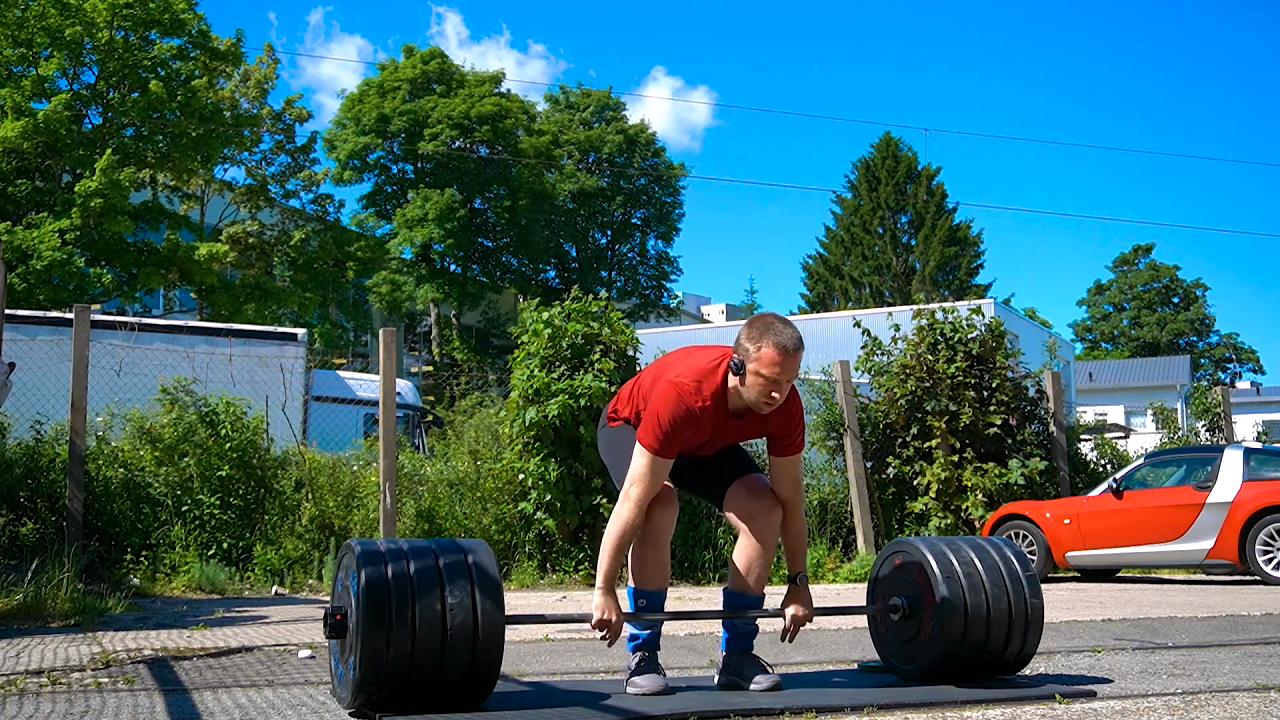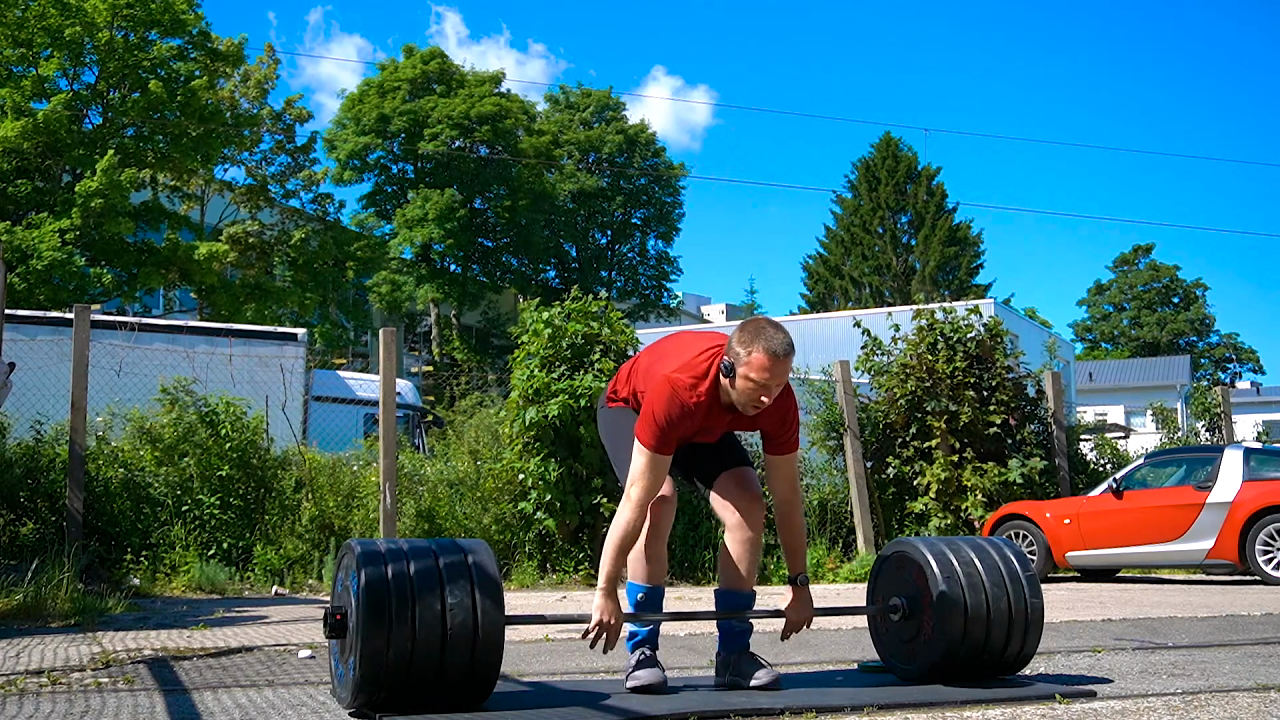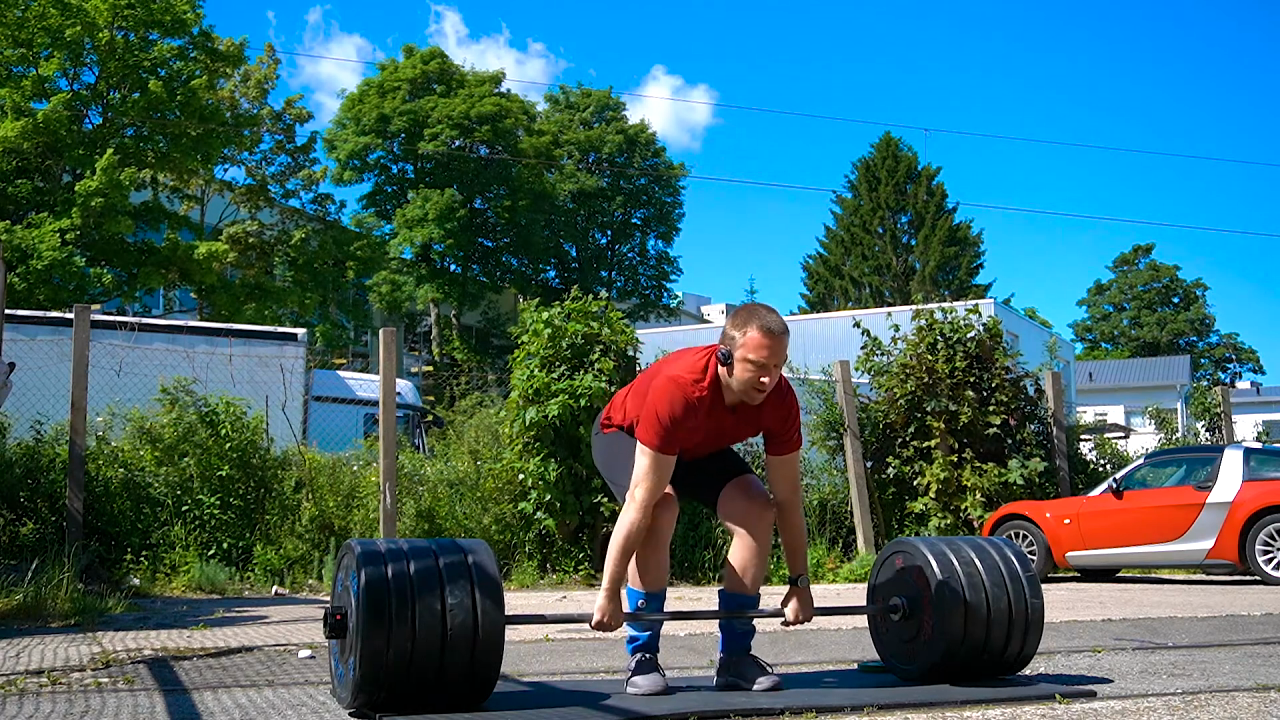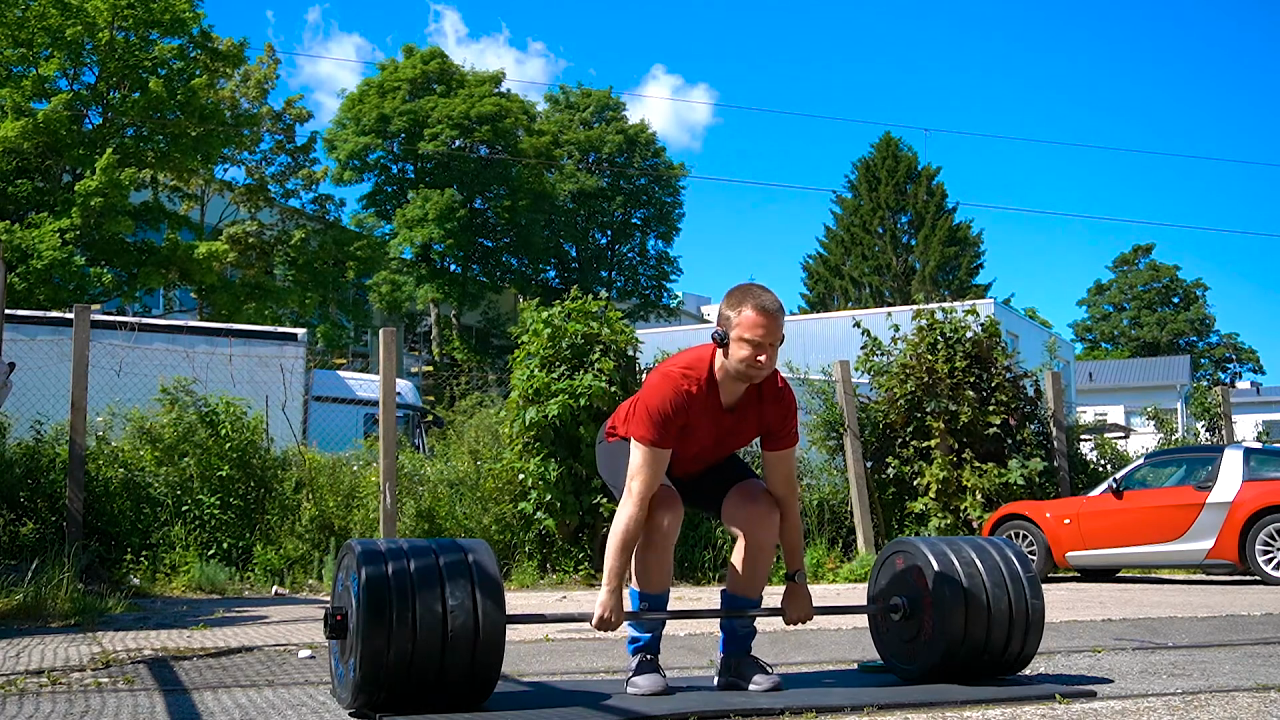
dt=0.4s
person 1, frame 1
left shoulder: (785, 405)
right shoulder: (682, 394)
left elbow: (790, 498)
right elbow: (634, 500)
left wrist: (798, 583)
right wrist: (604, 591)
left hip: (707, 441)
right hip: (631, 426)
left knee: (764, 511)
right knee: (660, 507)
left ankle: (736, 654)
right ankle: (641, 653)
person 1, frame 2
left shoulder: (778, 401)
right shoulder: (675, 389)
left elbow: (788, 497)
right elbow: (636, 498)
left wrist: (798, 583)
right wrist: (605, 593)
left hip: (707, 428)
right hip: (631, 407)
left knee: (748, 507)
right knee: (659, 501)
left ankle: (734, 651)
right ankle: (642, 650)
person 1, frame 3
left shoulder: (780, 399)
right shoulder: (677, 390)
left elbow: (788, 498)
right elbow: (641, 500)
left wrist: (799, 583)
right wrist: (609, 593)
left hip: (699, 446)
right hip: (624, 433)
left knee: (757, 512)
right knee: (661, 508)
left ankle: (735, 654)
right ankle: (642, 654)
person 1, frame 4
left shoulder: (777, 396)
right shoulder: (672, 385)
left elbow: (785, 495)
right elbow: (637, 498)
left wrist: (796, 581)
right wrist: (610, 591)
left hip: (703, 460)
right hip: (627, 444)
left knee: (762, 516)
right knee: (664, 511)
left ankle: (735, 655)
right ankle: (643, 656)
